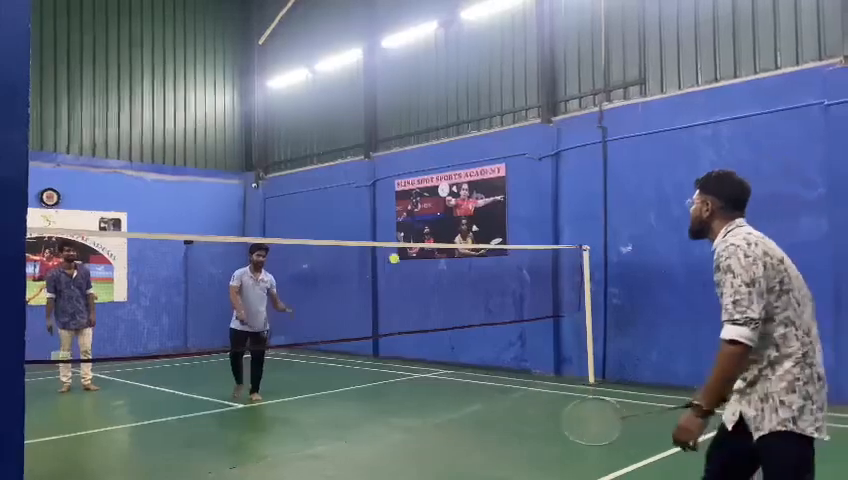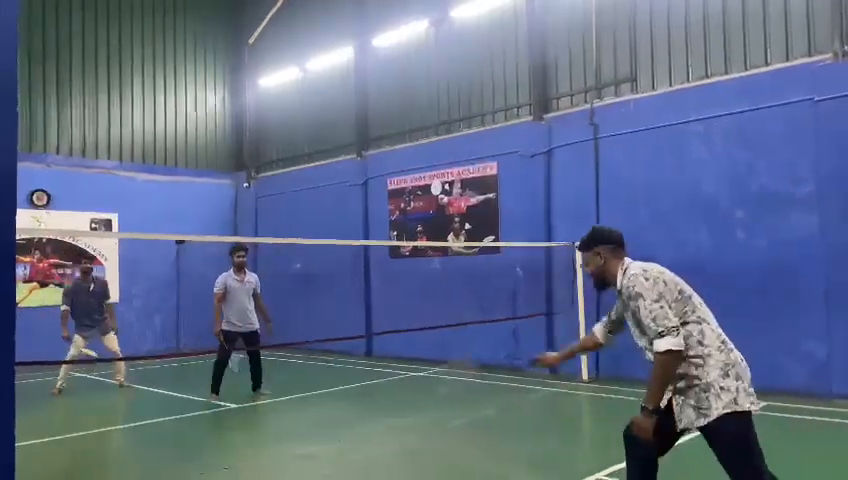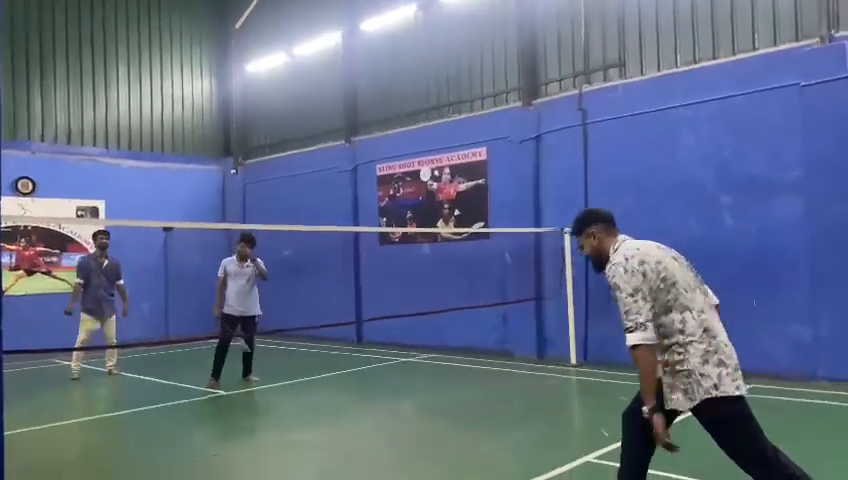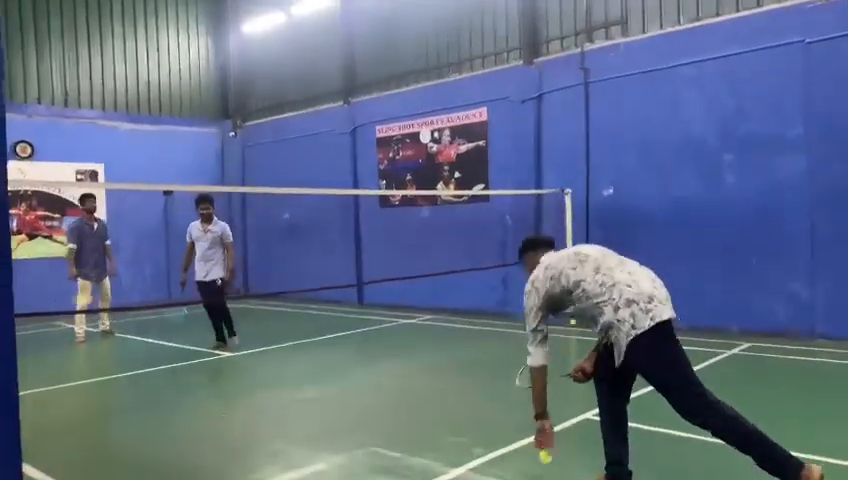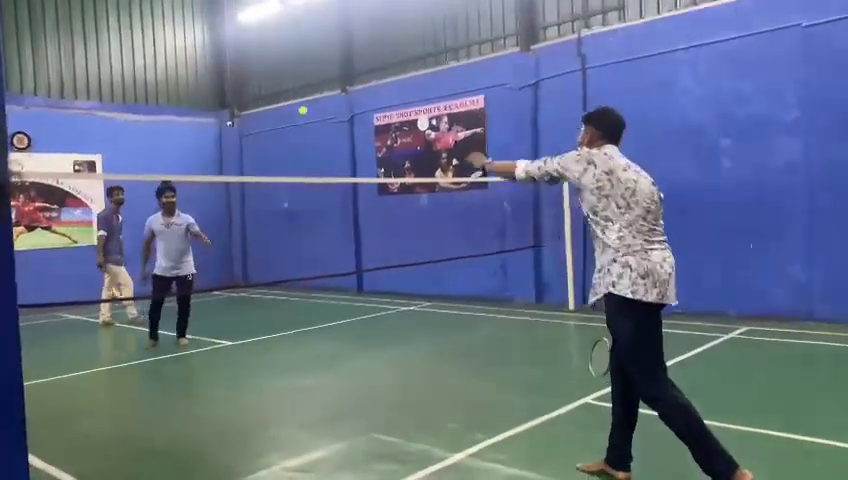
dt=0.7s
person 1, frame 1
left shoulder: (736, 248)
right shoulder: (744, 247)
left elbow: (740, 338)
left wrist: (701, 409)
left hip: (785, 397)
right hip: (759, 396)
person 1, frame 2
left shoulder: (638, 279)
right shoulder: (628, 289)
left elbow: (670, 347)
right elbow: (602, 332)
left wrist: (648, 410)
right wrist: (561, 356)
left hip: (717, 386)
right hip: (688, 386)
right knee: (638, 442)
person 1, frame 3
left shoulder: (621, 264)
right shoulder: (648, 250)
left elbow: (640, 339)
right elbow: (710, 303)
left wrist: (653, 411)
left hip: (703, 372)
right knee: (635, 428)
person 1, frame 4
left shoulder: (538, 279)
right shoulder: (579, 255)
left elbow: (537, 352)
left wrist: (542, 417)
right wrist: (594, 357)
left hip: (638, 317)
right hip: (648, 300)
left knee: (697, 405)
right knee: (608, 382)
person 1, frame 5
left shoulder: (585, 160)
right shoulder: (642, 177)
left elbow: (529, 170)
left wrist: (486, 163)
left hip: (626, 285)
right hip: (652, 280)
left knee: (653, 384)
right knee: (624, 371)
person 2, frame 1
left shoulder: (269, 278)
right shoulder: (239, 274)
left elbow: (274, 300)
right elbow: (233, 295)
left wrist: (285, 309)
right wrist: (239, 313)
left hip: (260, 326)
right hip: (239, 325)
left knee: (258, 360)
right knee: (235, 357)
left ankle: (254, 391)
right ankle: (239, 384)
person 2, frame 2
left shoulder: (254, 278)
right shoulder: (224, 278)
left elbow: (258, 301)
right elbow: (217, 302)
left wrist: (268, 320)
right wrist: (217, 325)
left hip: (251, 326)
right hip: (229, 327)
left knee: (255, 358)
right knee: (222, 360)
left ankle: (257, 388)
right ankle: (214, 392)
person 2, frame 3
left shoulder: (257, 263)
right shoulder: (226, 263)
left elbow: (265, 277)
right elbow: (220, 286)
left wrist: (253, 260)
right wrist: (218, 307)
left hip: (250, 311)
right hip: (230, 311)
left knee: (249, 343)
right knee: (223, 342)
left ankle: (247, 373)
right ankle: (214, 378)
person 2, frame 4
left shoulder: (222, 227)
right shoulder: (192, 227)
left elbow: (230, 250)
right elbow: (189, 251)
left wrist: (230, 271)
right wrist: (184, 272)
left hip: (217, 274)
right hip: (200, 276)
left knee: (218, 304)
right knee: (210, 307)
left ankle: (231, 334)
right ankle: (221, 339)
person 2, frame 5
left shoulder: (186, 220)
right shoulder: (152, 221)
left elbow: (198, 234)
right elbow: (147, 244)
left wrist: (205, 240)
right wrist: (144, 267)
left hip: (184, 270)
right hip: (161, 270)
left knee: (184, 303)
right knee: (156, 303)
left ankle: (181, 335)
right ankle: (153, 337)
person 3, frame 1
left shoulder: (84, 271)
right shoulder: (54, 275)
left elbow: (89, 294)
right elbow: (51, 298)
left wrist: (92, 313)
right wrist: (49, 319)
left hip: (83, 319)
right hip: (64, 321)
left knee: (86, 351)
right knee: (65, 352)
left ankle: (87, 381)
right ankle: (66, 382)
person 3, frame 2
left shoulder: (102, 283)
right shoulder: (71, 287)
left elbow: (108, 304)
right elbow: (65, 309)
left wrist: (113, 321)
right wrist: (64, 329)
left hip: (102, 325)
right hip: (83, 327)
left knee: (116, 351)
right knee: (71, 356)
left ankle: (120, 380)
right ankle: (59, 385)
person 3, frame 3
left shoulder: (114, 263)
right shoulder: (84, 261)
left elbow: (120, 285)
right elbow: (79, 284)
left wrist: (125, 303)
right wrist: (72, 303)
left hip: (108, 308)
right hip: (89, 308)
left knee: (111, 339)
right knee: (83, 339)
left ankle: (111, 367)
right ankle: (75, 369)
person 3, frame 4
left shoulder: (102, 225)
right shoulder: (75, 226)
left elbow: (107, 245)
right elbow: (72, 248)
left wrist: (112, 263)
right wrist: (72, 267)
left hip: (102, 270)
right hip: (85, 271)
left knee: (106, 298)
right knee: (83, 303)
left ankle: (105, 326)
right ankle: (80, 333)
person 3, frame 5
left shoulder: (119, 216)
right shoulder: (105, 215)
right elbow: (101, 236)
left wrist: (122, 256)
right wrist: (100, 255)
left hip: (115, 258)
right hip: (110, 258)
left knee: (109, 288)
right knee: (127, 284)
left ankle: (105, 317)
right ankle: (133, 315)
